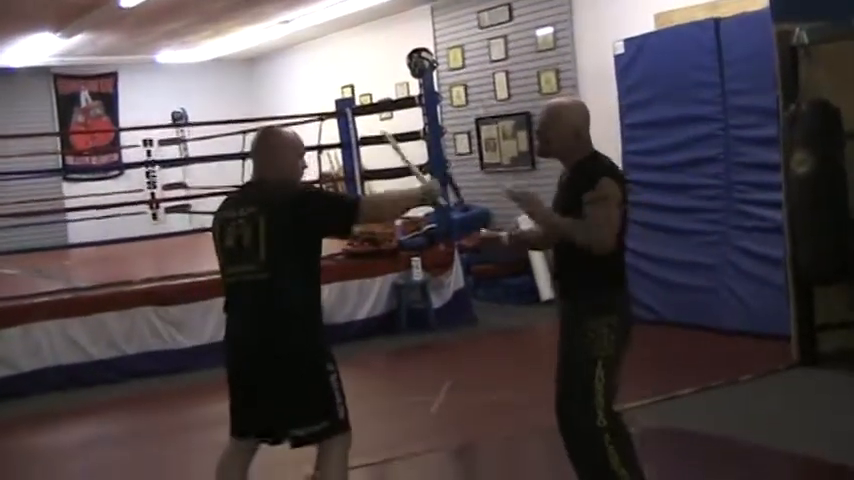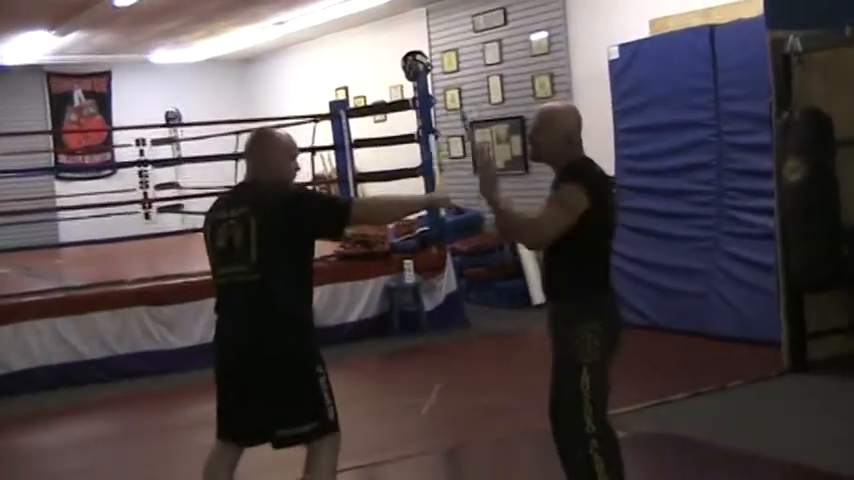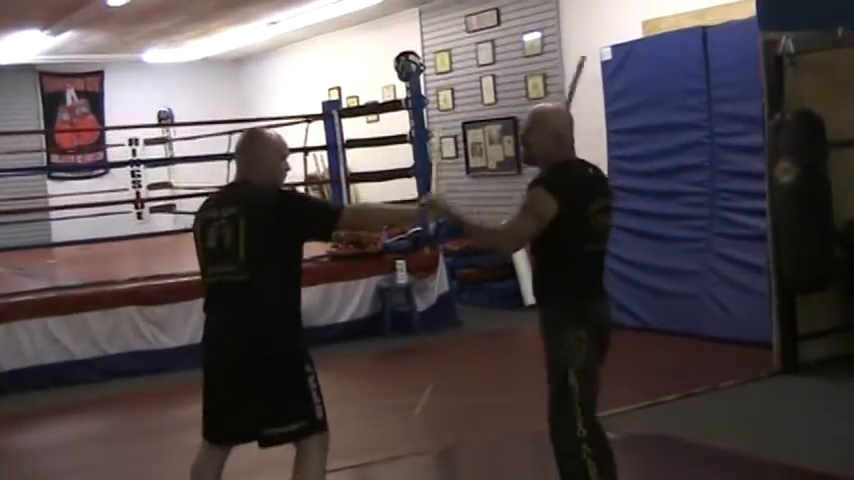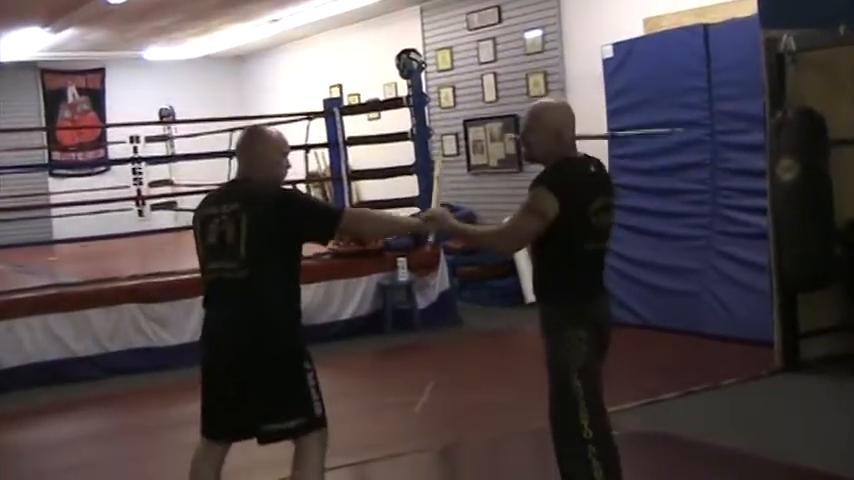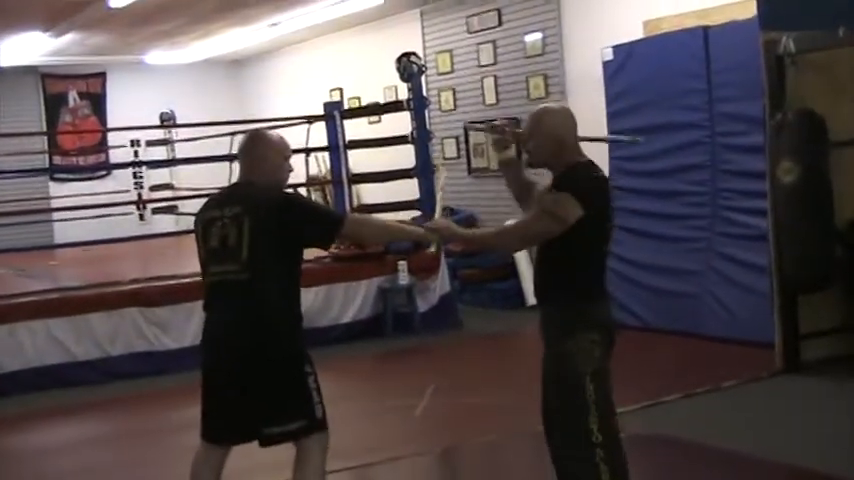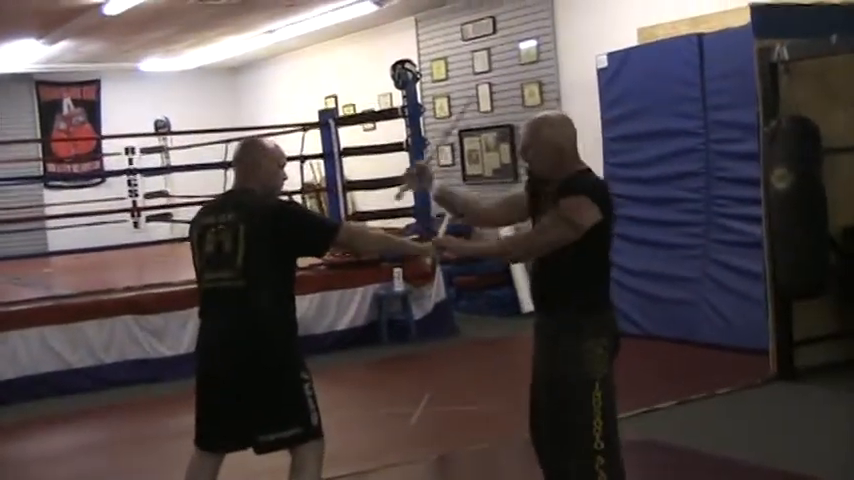
dt=0.2s
person 1, frame 1
left shoulder: (599, 176)
right shoulder: (574, 175)
left elbow: (602, 239)
left wrist: (541, 212)
right wrist: (507, 238)
left hip: (601, 309)
right hip: (580, 306)
left knee: (593, 411)
right knee: (572, 407)
person 1, frame 2
left shoulder: (578, 181)
right shoulder: (577, 176)
left elbow: (535, 235)
right elbow: (552, 238)
left wrist: (491, 193)
right wrist: (507, 227)
left hip: (584, 314)
right hip: (578, 309)
left knee: (584, 420)
right knee: (568, 412)
person 1, frame 3
left shoulder: (553, 185)
right shoulder: (588, 176)
left elbow: (506, 240)
left wrist: (450, 212)
left hip: (572, 317)
right hip: (585, 308)
left knee: (576, 422)
right knee: (568, 416)
person 1, frame 4
left shoulder: (555, 183)
right shoulder: (591, 171)
left elbow: (508, 240)
left wrist: (451, 225)
left hip: (572, 316)
right hip: (583, 307)
left knee: (583, 421)
right knee: (568, 415)
person 1, frame 5
left shoulder: (573, 189)
right shoulder: (574, 178)
left elbow: (515, 238)
right elbow: (532, 203)
left wrist: (457, 233)
right wrist: (506, 156)
left hip: (579, 323)
right hip: (564, 317)
left knee: (590, 429)
right knee: (561, 420)
person 1, frame 6
left shoulder: (583, 195)
right shoulder: (543, 186)
left elbow: (524, 246)
right elbow: (490, 213)
left wrist: (460, 247)
right wrist: (434, 190)
left hip: (585, 330)
right hip: (551, 325)
left knee: (592, 439)
right knee: (548, 429)
person 2, frame 1
left shoulder: (226, 210)
right shoulder: (297, 201)
right elbow: (375, 209)
right wrist: (423, 193)
left hip: (244, 339)
right hip: (293, 340)
left knee: (244, 438)
right knee: (333, 438)
person 2, frame 2
left shoulder: (217, 211)
right shoulder: (289, 203)
right elbow: (366, 210)
right wrist: (428, 200)
left hip: (233, 340)
right hip: (283, 340)
left knee: (230, 441)
right knee: (323, 440)
person 2, frame 3
left shoulder: (207, 211)
right shoulder: (278, 205)
right elbow: (357, 216)
right wrist: (418, 211)
left hip: (221, 339)
right hip: (272, 340)
left knee: (216, 442)
right knee: (312, 439)
person 2, frame 4
left shoulder: (207, 207)
right shoulder: (279, 203)
right elbow: (356, 222)
right wrist: (420, 223)
left hip: (221, 336)
right hip: (271, 337)
left knee: (214, 439)
right knee: (311, 436)
person 2, frame 5
left shoulder: (208, 211)
right shoulder: (280, 206)
right elbow: (358, 228)
right wrist: (423, 234)
left hip: (221, 338)
right hip: (272, 339)
left knee: (215, 441)
right knee: (312, 439)
person 2, frame 6
left shoulder: (203, 218)
right shoulder: (276, 213)
right elbow: (353, 237)
right wrist: (419, 248)
left hip: (216, 345)
right hip: (267, 346)
left knee: (209, 448)
right knee: (307, 446)
